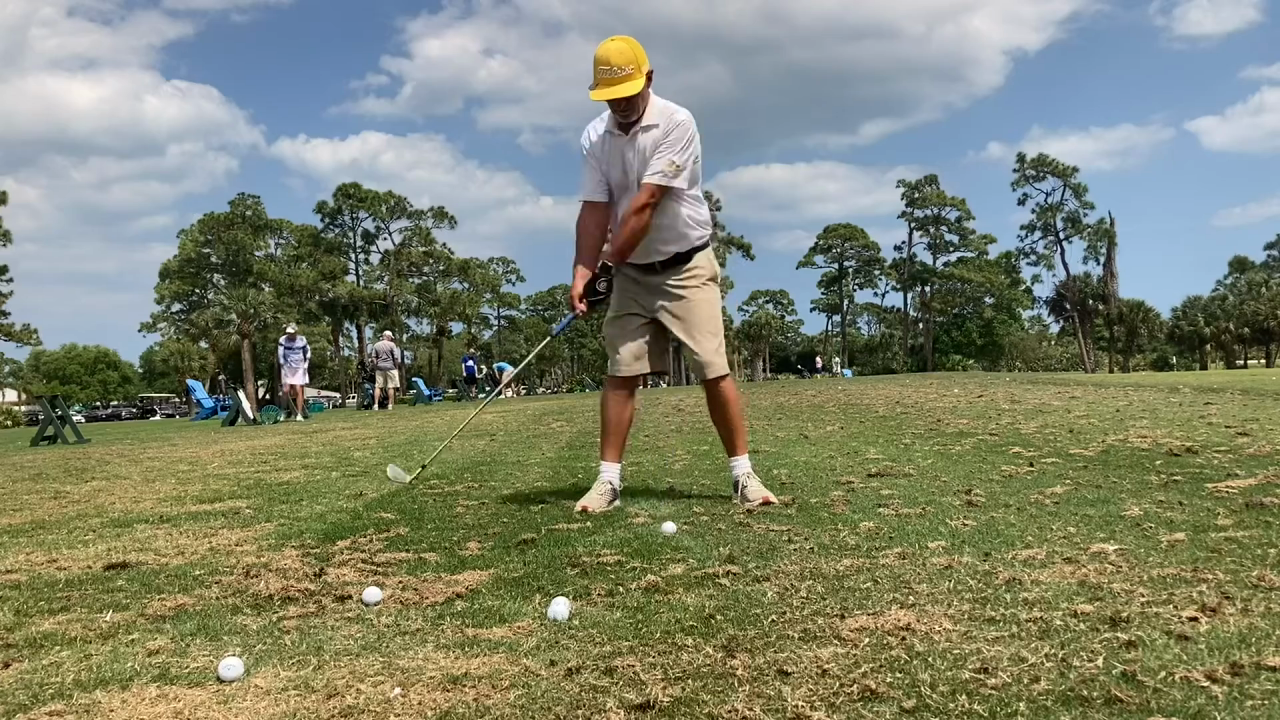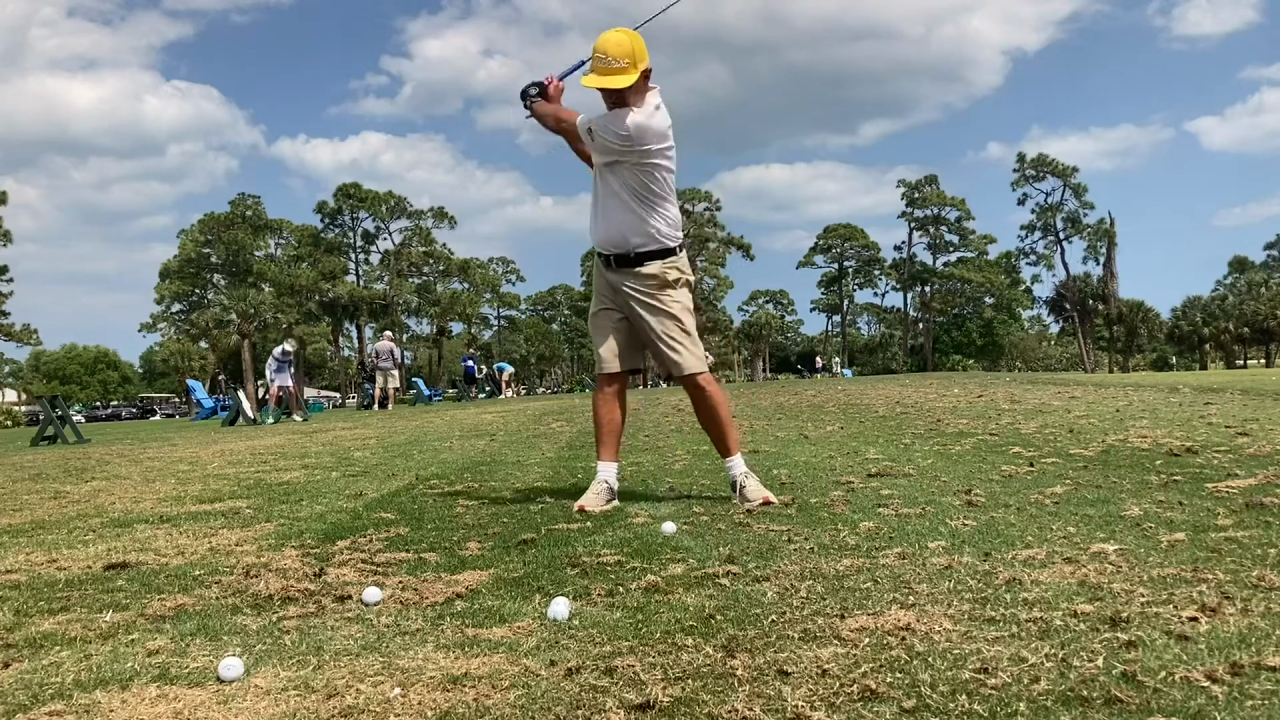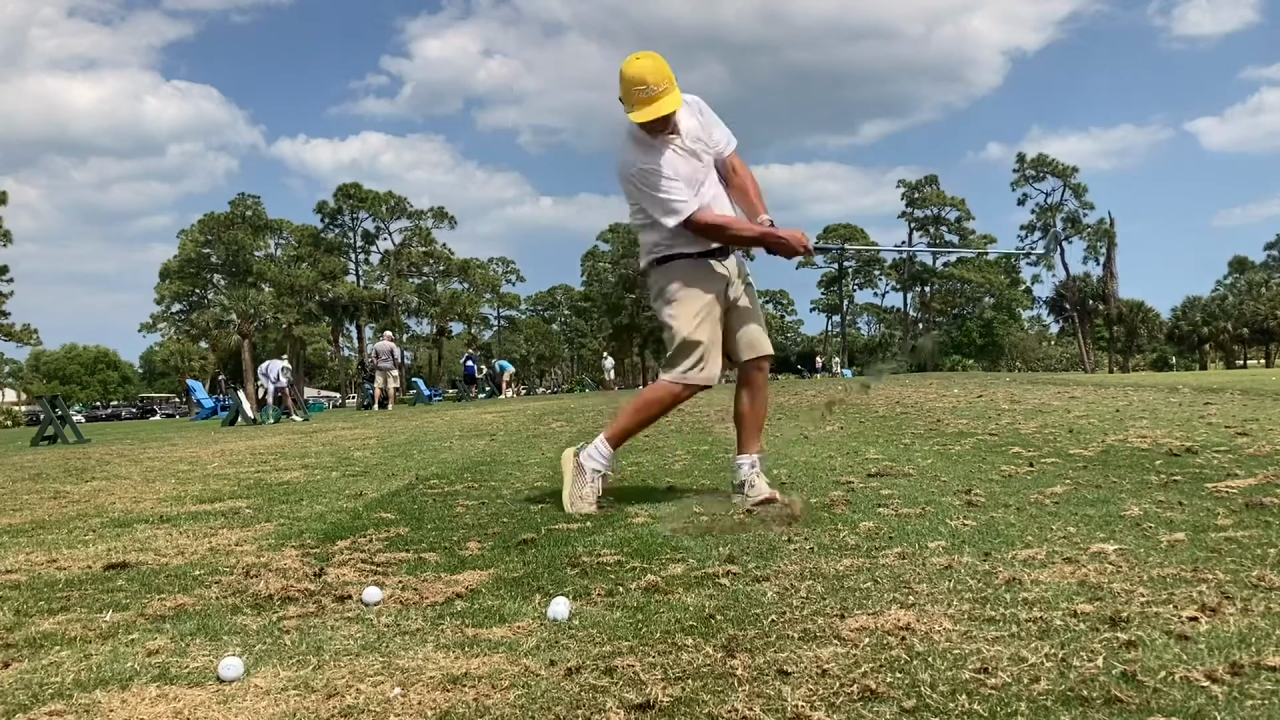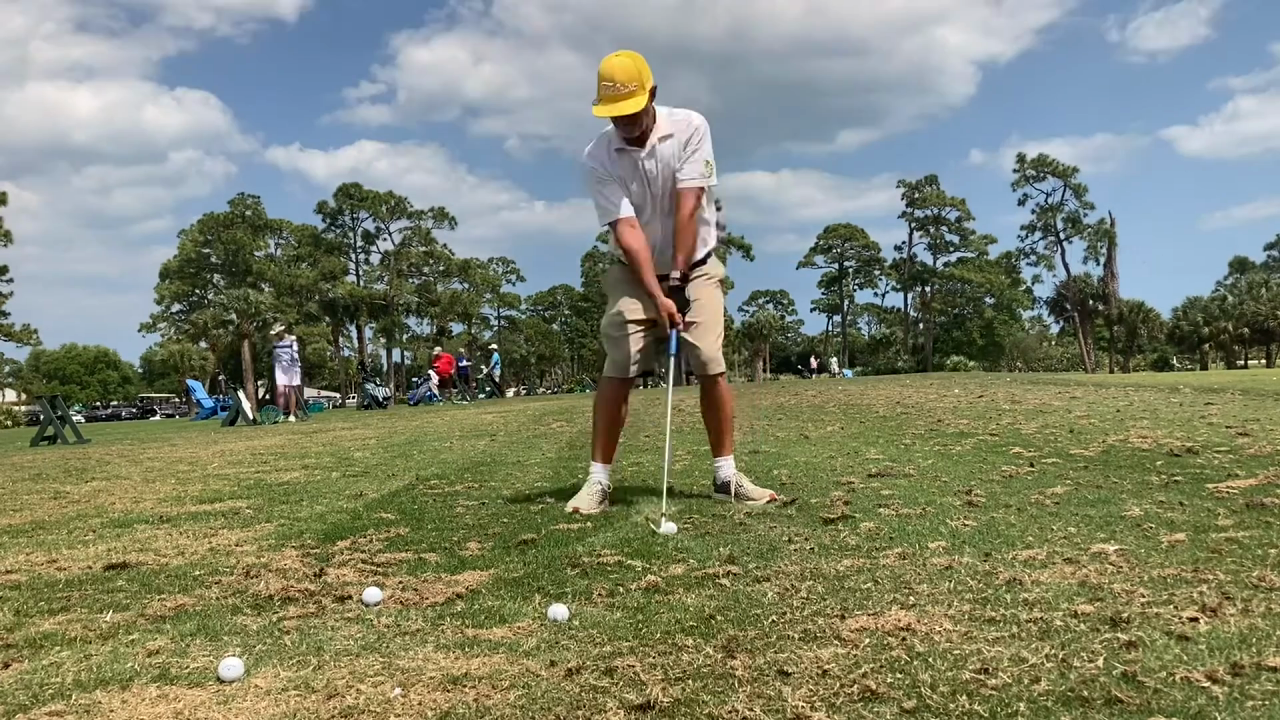
dt=0.5s
person 1, frame 1
left shoulder: (677, 124)
right shoulder: (594, 137)
left elbow: (644, 205)
right elbow: (593, 211)
left wrist: (603, 267)
right wrist: (582, 270)
left hip: (687, 266)
right hip: (630, 269)
left knee: (714, 370)
right knee: (622, 373)
left ankle: (743, 474)
right ankle: (608, 479)
person 1, frame 2
left shoulder: (638, 125)
right shoulder: (623, 111)
left elbow: (568, 125)
right elbow: (596, 157)
left wrist: (540, 104)
right wrist: (554, 103)
left hip: (655, 270)
right hip: (610, 267)
left knee: (693, 373)
right knee: (609, 372)
left ankle: (739, 473)
right ankle: (605, 480)
person 1, frame 3
left shoulder: (694, 108)
right shoulder: (636, 158)
left elbow: (734, 168)
right elbow: (703, 221)
left wrist: (764, 222)
right wrist: (770, 237)
left hip: (724, 263)
right hip: (681, 269)
left knee: (756, 362)
right knee: (683, 380)
left ankle: (748, 474)
right ankle: (593, 457)
person 1, frame 4
left shoulder: (690, 127)
right shoulder: (598, 155)
left elbow: (689, 208)
right elbow: (626, 229)
left wrist: (677, 278)
right wrist: (655, 293)
left hip: (695, 269)
right hip: (634, 274)
left knee: (712, 370)
right knee: (618, 373)
left ankle: (726, 475)
right ankle: (598, 480)
